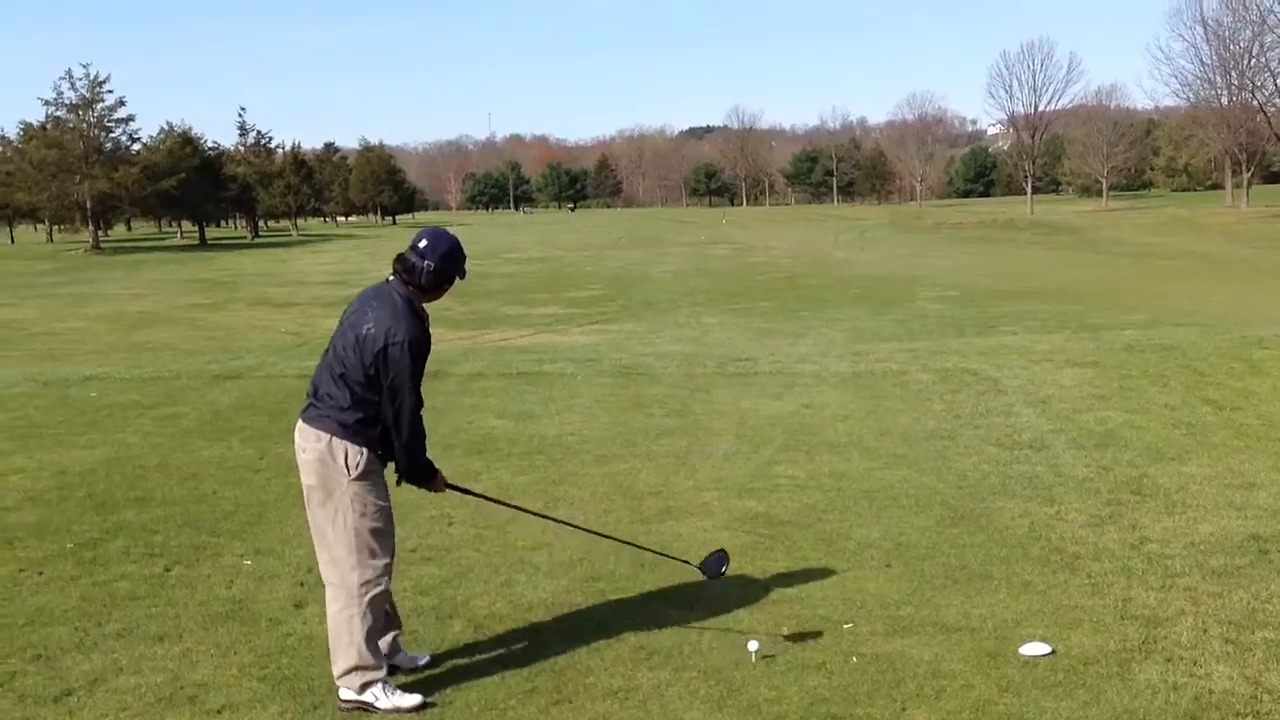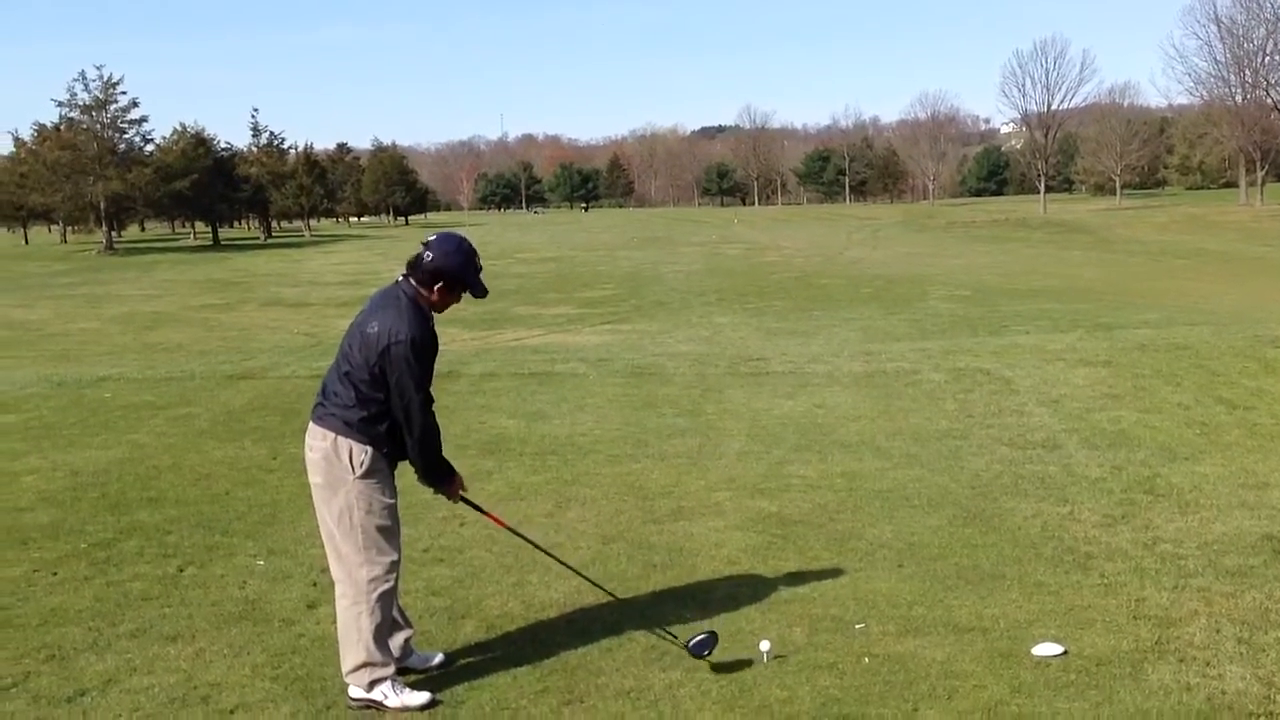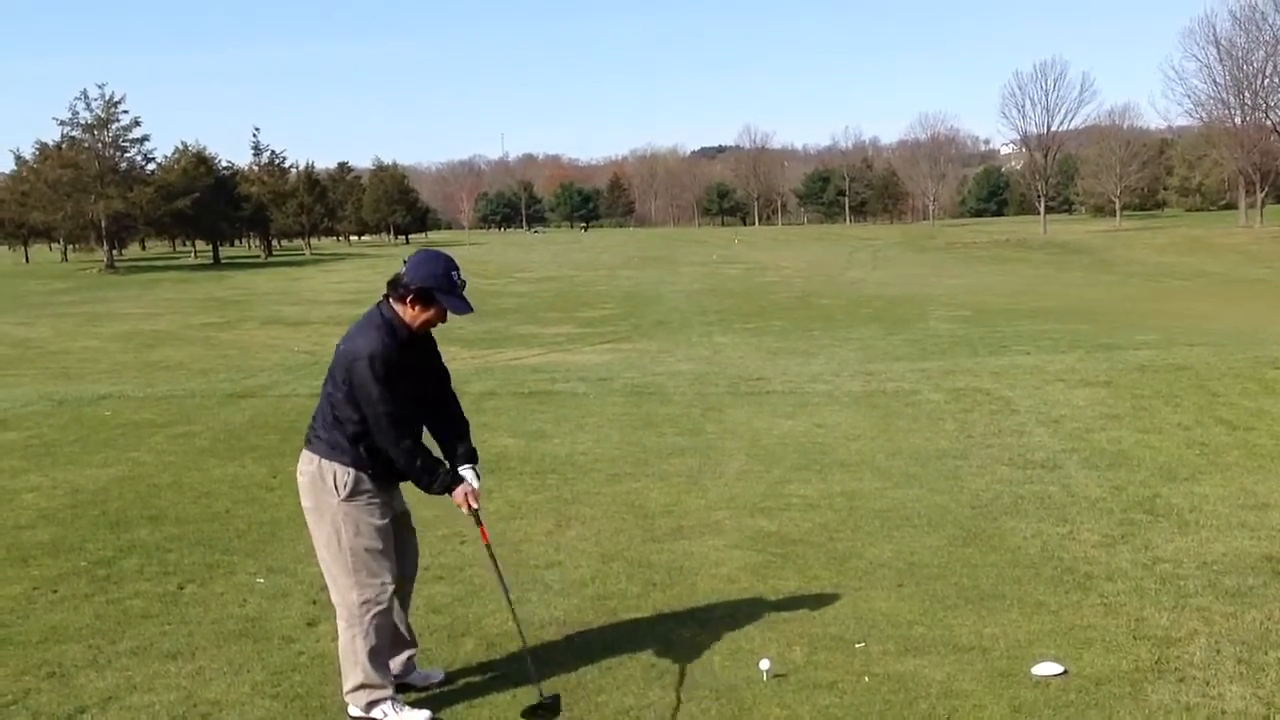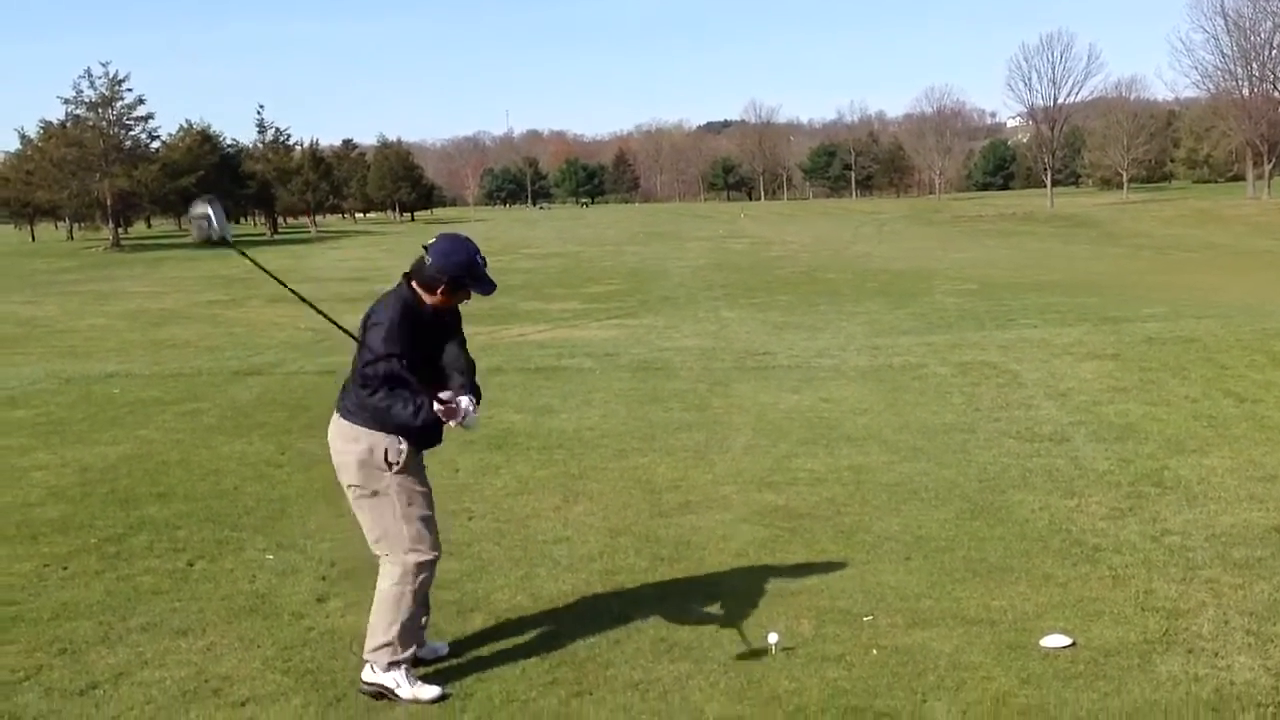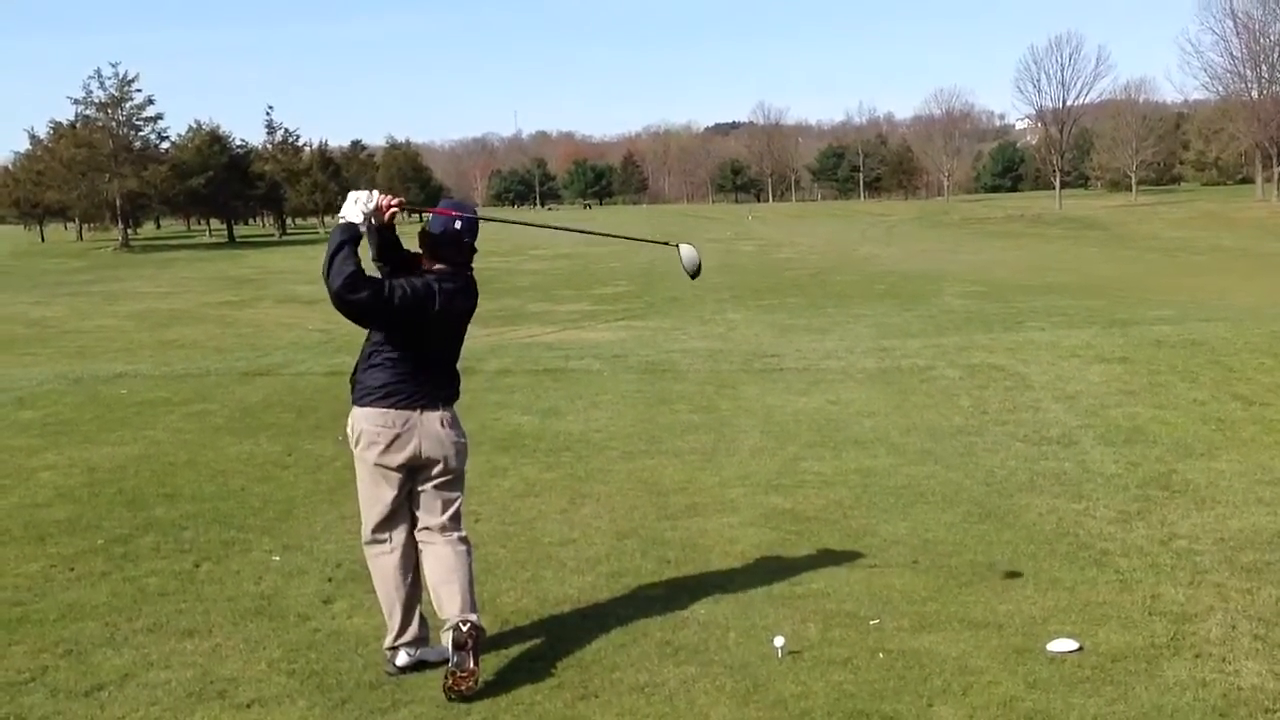
dt=1s
person 1, frame 1
left shoulder: (376, 297)
right shoulder: (403, 329)
right elbow: (402, 411)
right wrist: (421, 471)
left hip: (324, 432)
right hip: (344, 447)
left knee: (369, 557)
right knee: (360, 565)
left ankle: (381, 647)
right ankle: (360, 682)
person 1, frame 2
left shoulder: (395, 299)
right shoulder: (406, 331)
right elbow: (414, 413)
left wrist: (433, 468)
right wrist: (439, 475)
left hip: (349, 438)
right hip: (349, 449)
left knee: (380, 557)
right knee: (368, 563)
left ankle: (393, 647)
right ankle: (369, 679)
person 1, frame 3
left shoulder: (410, 335)
right shoulder: (374, 349)
left elbow: (440, 403)
right elbow: (393, 435)
left wrist: (464, 465)
right wrist: (445, 482)
left hip: (371, 473)
right hip: (340, 475)
left knee: (397, 570)
right knee: (366, 587)
left ankle: (395, 665)
person 1, frame 4
left shoulder: (439, 315)
right shoulder: (392, 316)
left elbow: (458, 364)
right elbow: (384, 391)
left wrist: (463, 398)
right wrist: (429, 412)
left hip: (389, 440)
right hip: (375, 443)
left knee: (415, 542)
right knee: (411, 550)
left ankle: (406, 638)
right ankle: (384, 666)
person 1, frame 5
left shoulder: (417, 293)
right shoulder: (461, 288)
left elbow: (345, 287)
right elbow: (397, 264)
left wrist: (351, 222)
right wrist: (380, 229)
left hip: (381, 423)
right hip: (438, 423)
left knee: (388, 536)
right knee: (443, 530)
left ankle: (405, 645)
right ankle: (461, 624)
